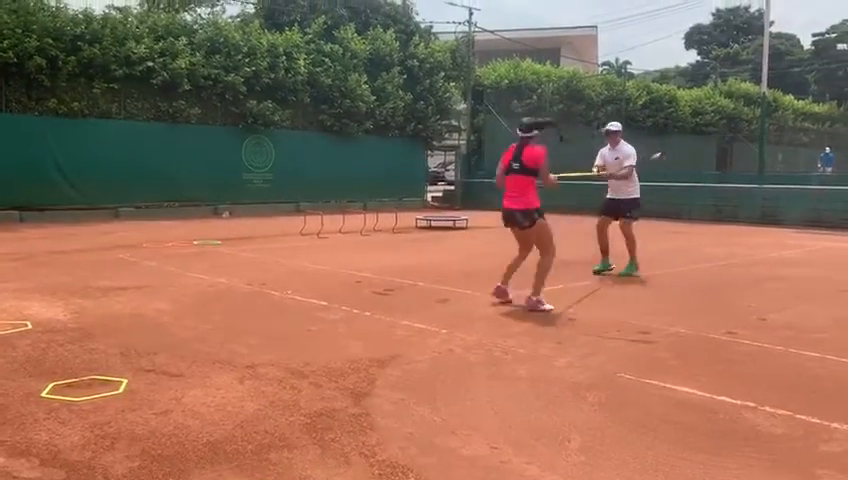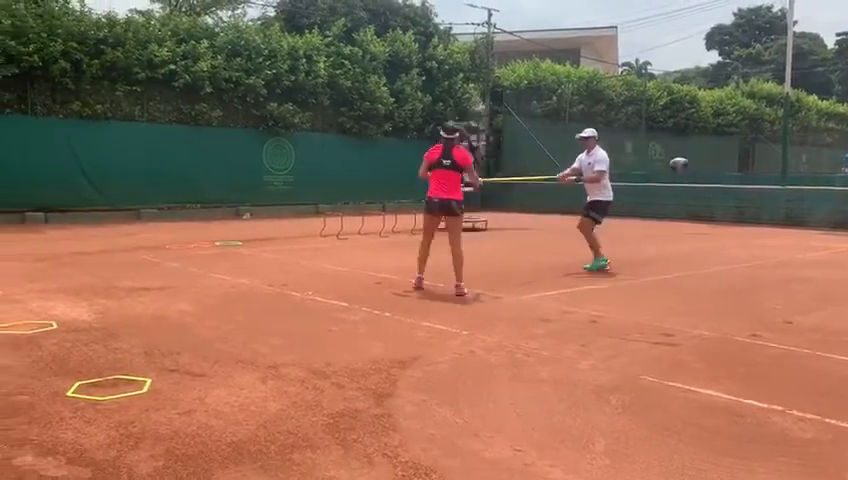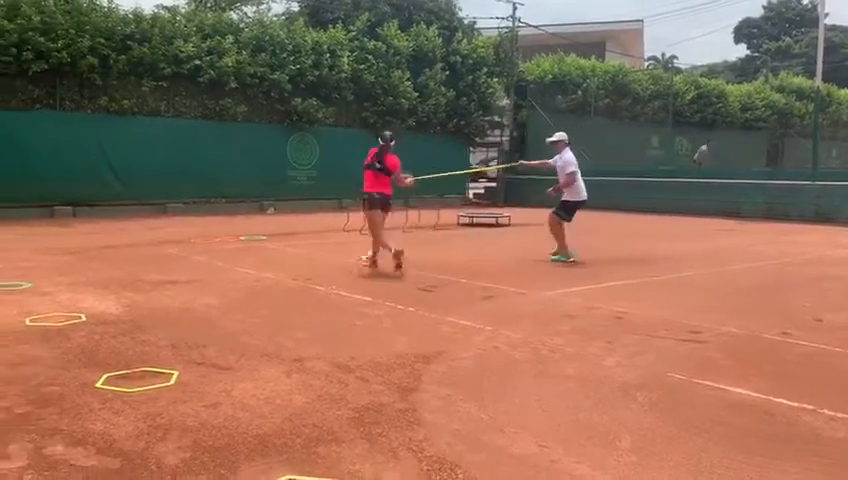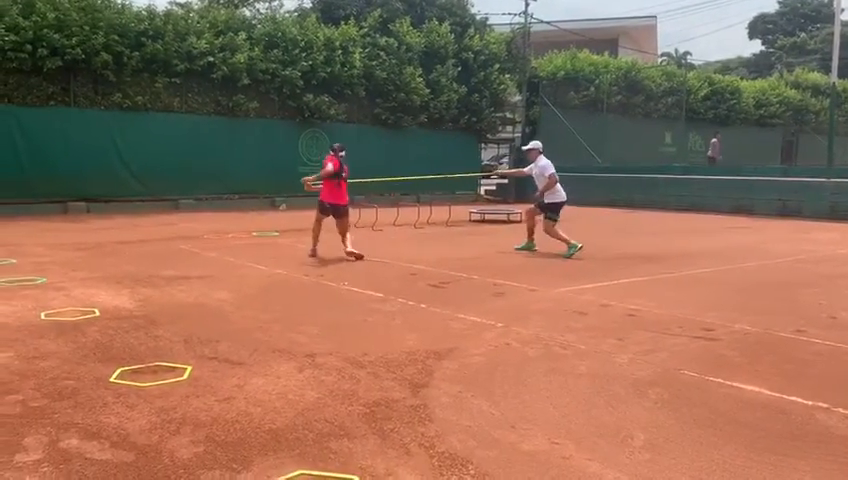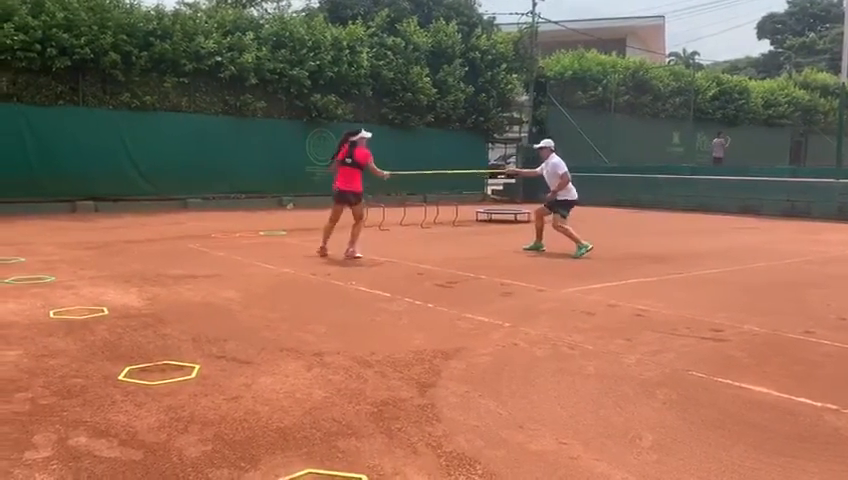
dt=0.5s
person 1, frame 1
left shoulder: (509, 151)
right shoulder: (538, 151)
left elbow: (499, 180)
right elbow: (547, 181)
right wrist: (553, 179)
left hip: (509, 210)
right hip: (527, 210)
left knee: (524, 250)
right knee: (548, 253)
left ankle: (502, 287)
right ankle: (535, 298)
person 1, frame 2
left shoulder: (432, 151)
right shoulder: (463, 153)
left elbow: (422, 174)
right elbow: (474, 179)
right wrist: (478, 182)
left hip: (434, 200)
right hip: (453, 202)
left knee: (426, 240)
right knee: (455, 244)
left ankle: (419, 277)
right ankle: (459, 284)
person 1, frame 3
left shoulder: (371, 153)
right shoulder: (394, 160)
right elbow: (399, 182)
right wrist: (409, 181)
left hip: (371, 195)
right hip: (386, 197)
left knee: (377, 233)
right knee: (378, 230)
left ankle: (394, 251)
right ankle: (373, 258)
person 1, frame 4
left shoulder: (330, 160)
right shoulder: (344, 168)
left elbow: (329, 170)
left wrist: (311, 179)
right wrist: (313, 187)
left hip: (326, 202)
right hip: (342, 204)
left knee: (318, 222)
right knee: (345, 232)
left ankle: (313, 249)
right ankle: (349, 248)
person 1, frame 5
left shoulder: (343, 150)
right shoulder: (364, 153)
left elbow: (336, 167)
right elbow: (375, 171)
right wrist: (384, 174)
left hip: (339, 190)
right hip: (354, 192)
left knee: (333, 220)
right knee: (359, 220)
left ankle: (323, 246)
right ankle: (351, 250)
person 2, frame 1
left shoulder: (628, 150)
right shoulder: (603, 151)
left elbow: (628, 173)
right elbow: (597, 168)
left wrist: (611, 175)
right wrist: (597, 171)
left hip: (630, 195)
right hip: (613, 195)
left knee: (625, 228)
right knee: (601, 225)
left ankle: (633, 264)
right ankle: (605, 262)
person 2, frame 2
left shoulder: (600, 156)
right shoulder: (582, 157)
left elbow: (597, 177)
right elbow: (572, 170)
left wrist: (577, 178)
right wrist: (562, 175)
left hip: (601, 198)
right hip: (594, 198)
left knee: (583, 226)
right knee: (587, 229)
left ankle: (599, 258)
right ankle: (598, 260)
person 2, frame 3
left shoulder: (567, 158)
right shoulder: (560, 157)
left elbow: (571, 179)
right elbow: (546, 163)
left wrist: (556, 188)
right wrist: (527, 163)
left hip: (574, 198)
right hip: (573, 197)
left knee: (553, 221)
right knee: (555, 220)
left ankle: (565, 254)
right ankle: (561, 249)
person 2, frame 4
left shoulder: (544, 164)
right shoulder: (534, 166)
left elbow: (554, 180)
right elbow: (521, 172)
left wrist: (541, 191)
right wrist: (502, 172)
left hip: (555, 199)
right hip: (549, 199)
left knee: (548, 229)
right knee: (530, 213)
left ankle: (572, 244)
right ankle: (530, 243)
person 2, frame 5
left shoulder: (555, 162)
right shoulder: (546, 164)
left elbow: (566, 179)
right elbow: (534, 172)
left wrist: (553, 192)
right wrist: (516, 171)
left hip: (567, 197)
right hip: (559, 198)
left knee: (557, 224)
right knee: (538, 213)
left ankle: (583, 245)
right ankle: (538, 243)
